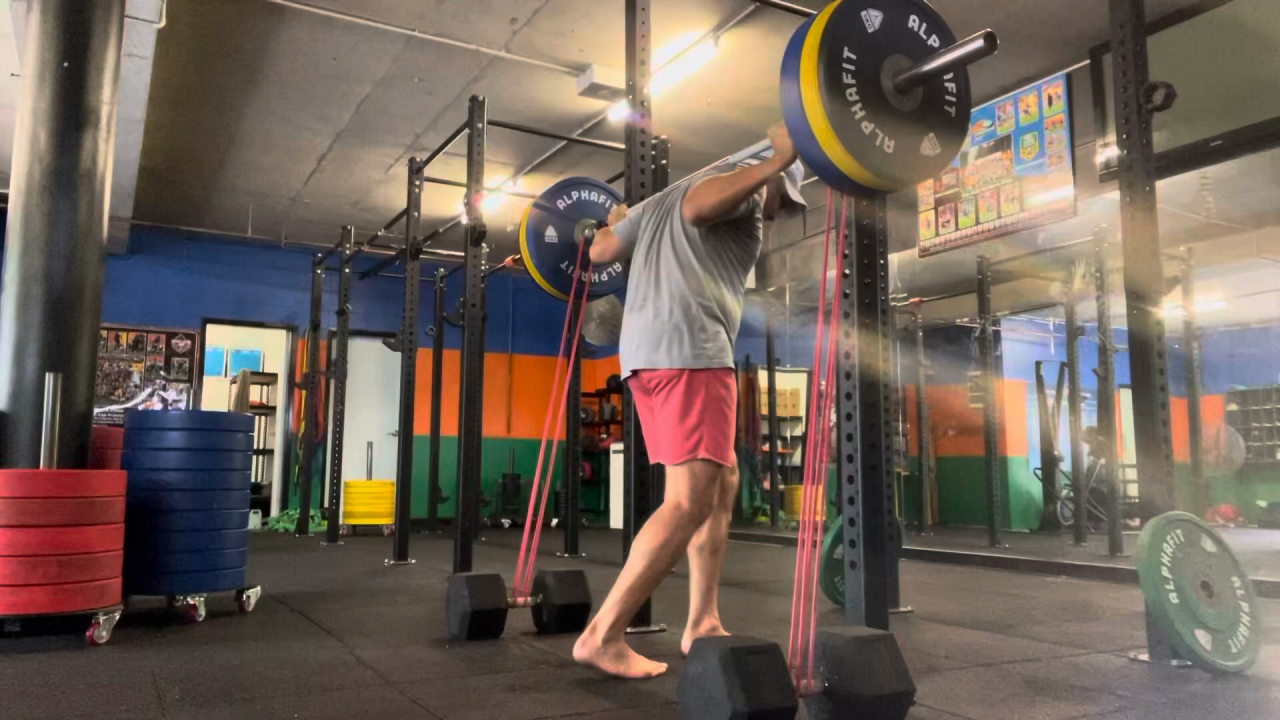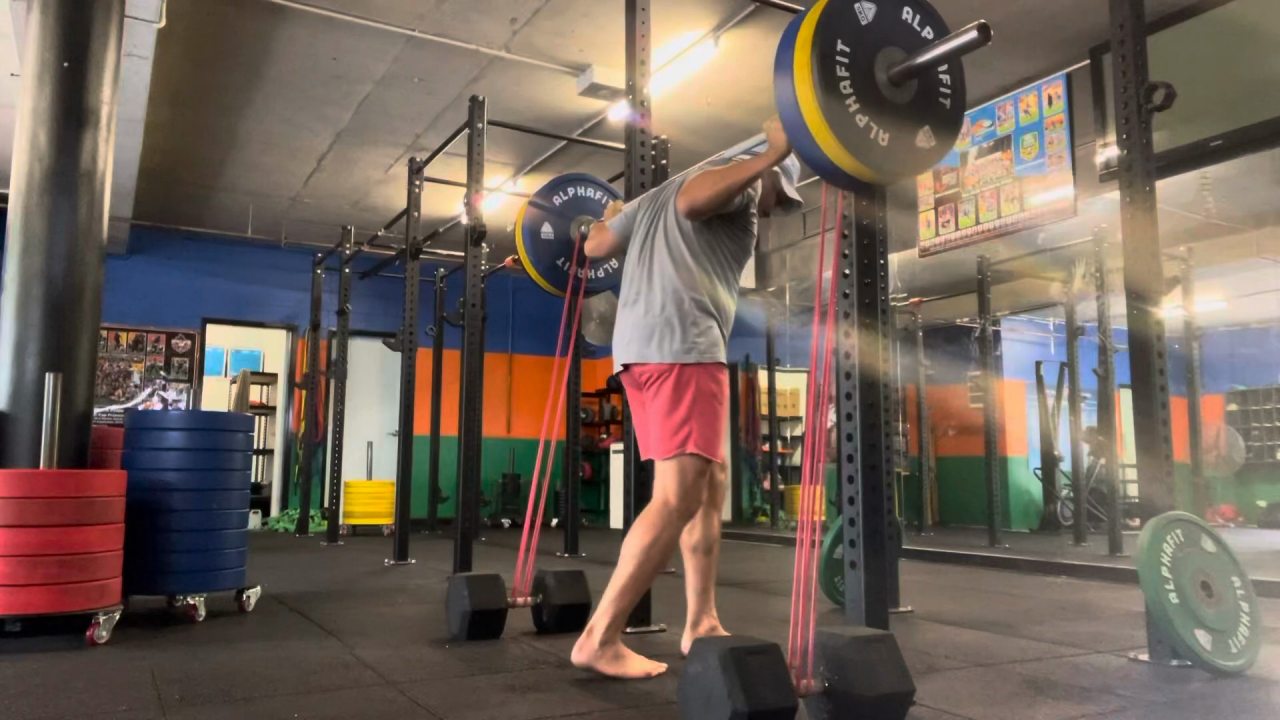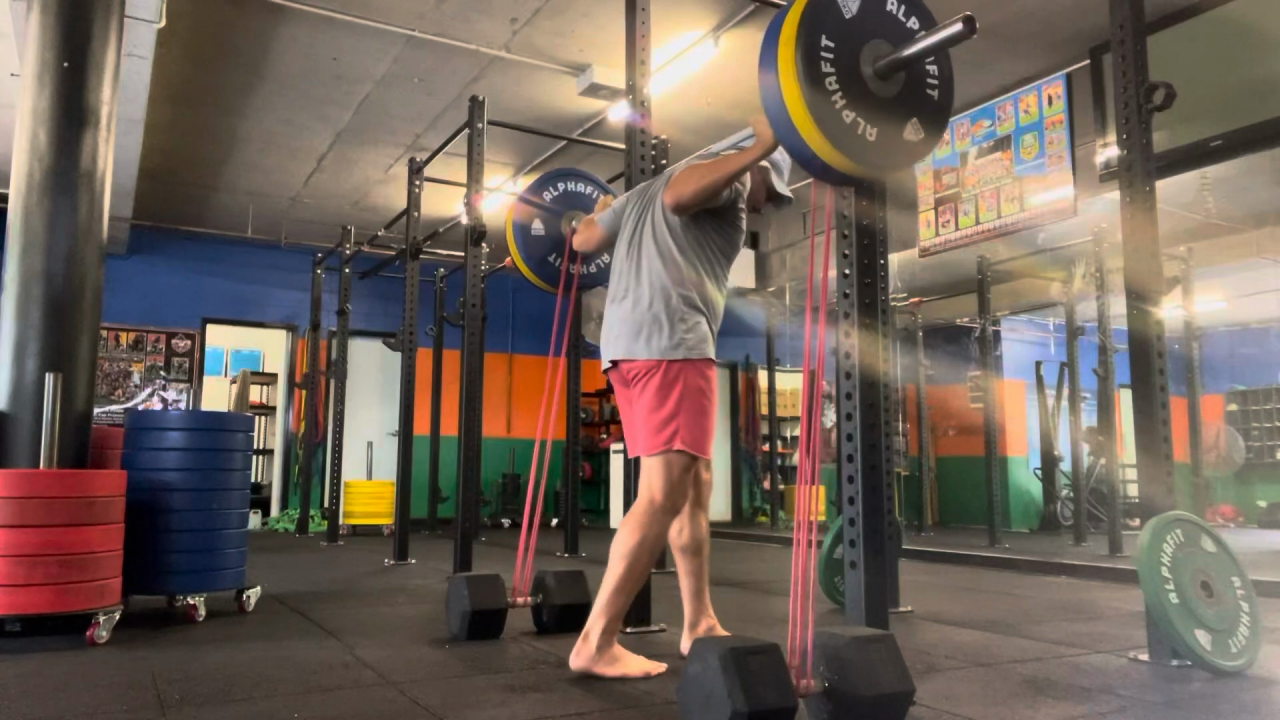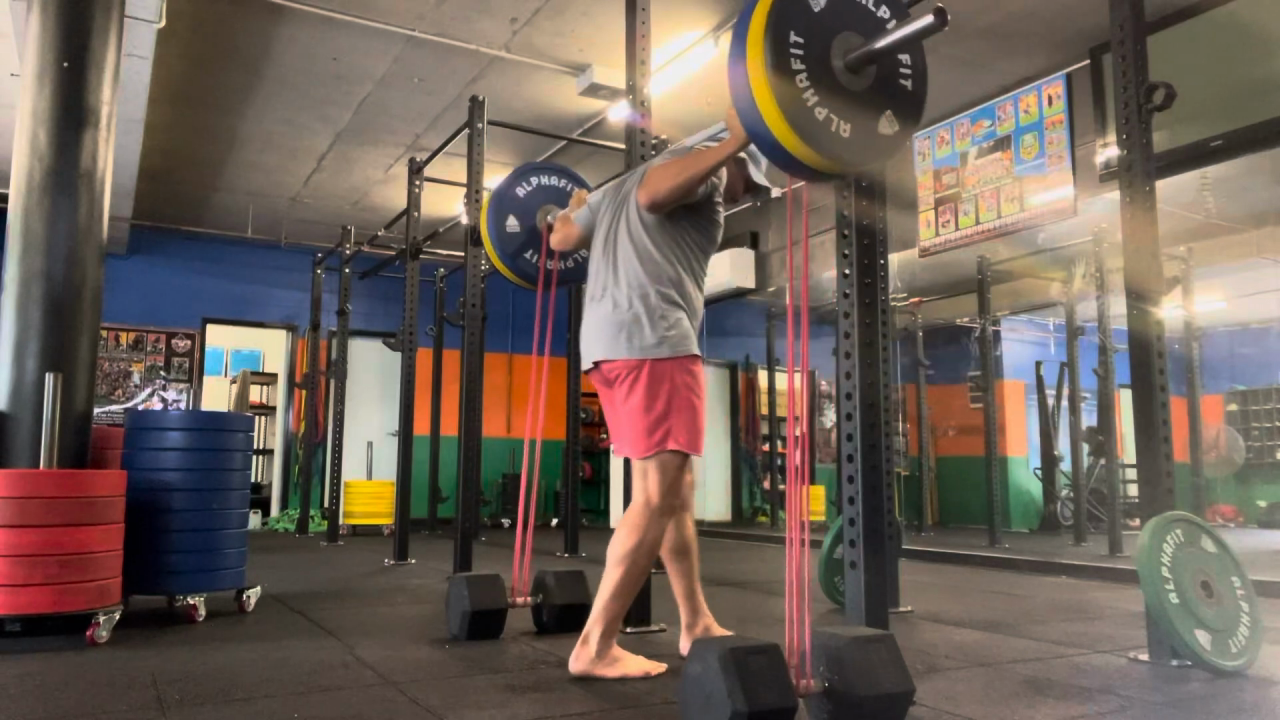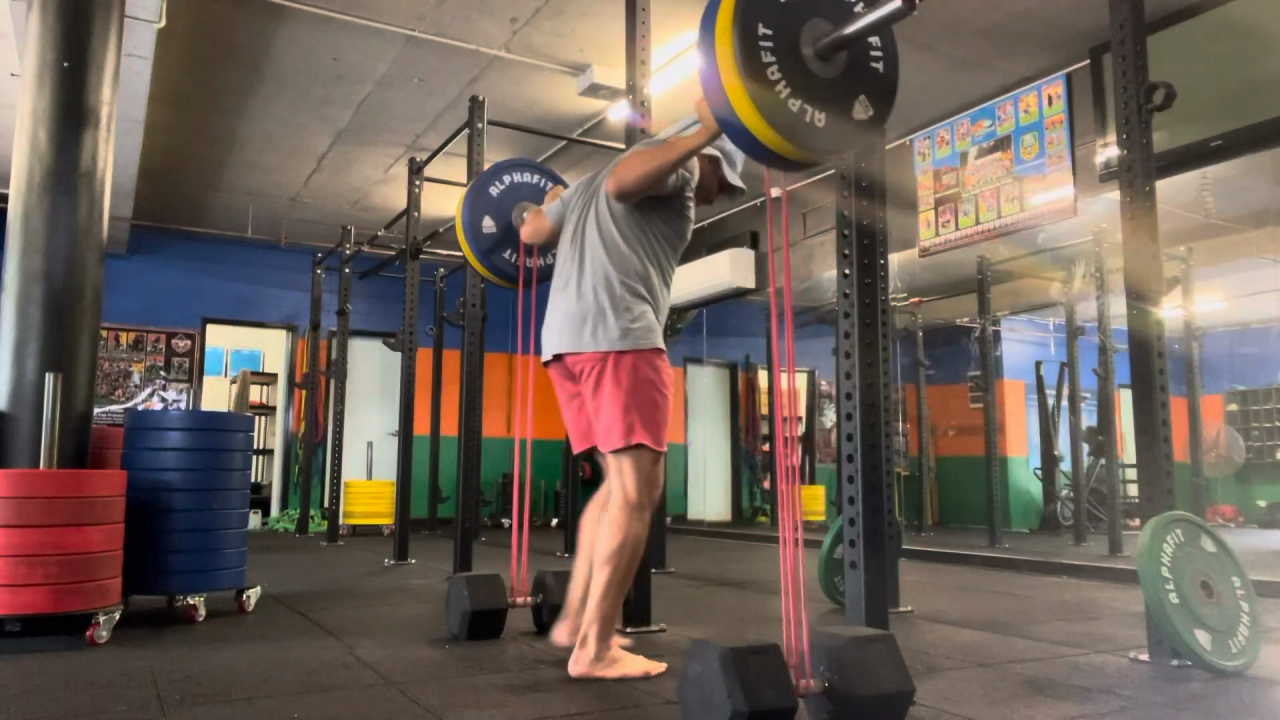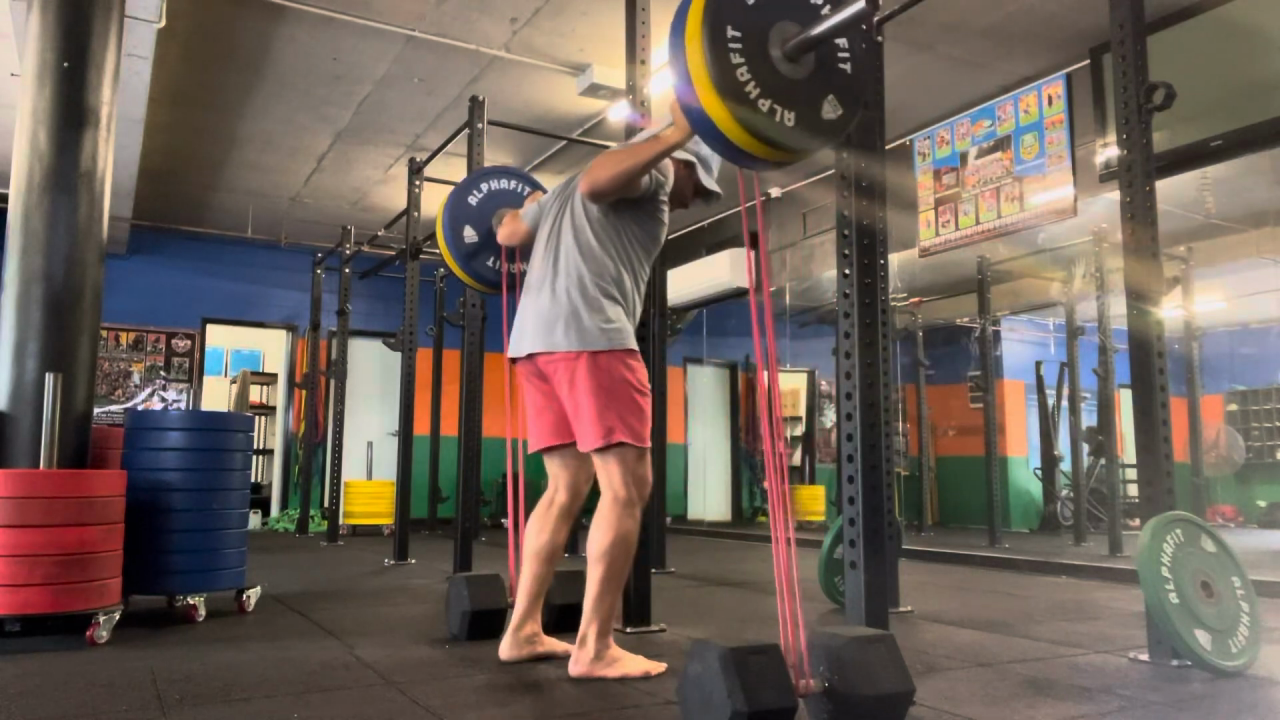
dt=0.3s
person 1, frame 1
left shoulder: (665, 198)
right shoulder: (743, 181)
left elbow: (600, 249)
right elbow: (701, 207)
left wrist: (618, 220)
right wrist: (779, 160)
left hip: (647, 353)
right hip: (689, 351)
left knee: (721, 483)
right knee: (690, 501)
left ankle: (703, 624)
right ankle: (603, 635)
person 1, frame 2
left shoulder: (658, 195)
right shoulder: (739, 178)
left elbow: (596, 244)
right elbow: (694, 200)
left wrist: (611, 216)
right wrist: (774, 153)
left hip: (641, 349)
right hip: (682, 347)
left knee: (710, 483)
right knee: (678, 497)
left ankle: (702, 625)
right ankle: (600, 638)
person 1, frame 3
left shoulder: (644, 192)
right shoulder: (726, 173)
left elbow: (584, 239)
right elbow: (681, 194)
left wrist: (601, 212)
right wrist: (764, 144)
left hip: (628, 345)
right hip: (670, 342)
left knee: (694, 485)
right knee: (664, 495)
left ankle: (700, 625)
right ankle: (597, 642)
person 1, frame 4
left shoulder: (619, 187)
right shoulder: (700, 165)
left elbow: (561, 237)
right elbow: (654, 193)
left wrist: (577, 207)
right wrist: (736, 139)
left hip: (608, 345)
right hip: (653, 341)
left knee: (675, 489)
right knee: (657, 496)
left ankle: (698, 624)
right ankle: (596, 646)
person 1, frame 5
left shoulder: (588, 185)
right shoulder: (677, 164)
left elbow: (531, 231)
right elbow: (623, 181)
left wrist: (548, 202)
right wrist: (707, 130)
left hip: (566, 337)
right hip: (617, 334)
left knee: (621, 484)
right knee: (638, 489)
left ankle: (576, 615)
right ankle: (594, 647)
person 1, frame 6
left shoulder: (565, 190)
right shoulder: (654, 167)
left elbow: (509, 234)
right elbow: (596, 182)
left wrist: (526, 207)
right wrist: (679, 132)
left hip: (537, 338)
right hip: (589, 334)
left knee: (568, 488)
right knee: (627, 486)
left ankle: (523, 629)
right ankle: (594, 648)
